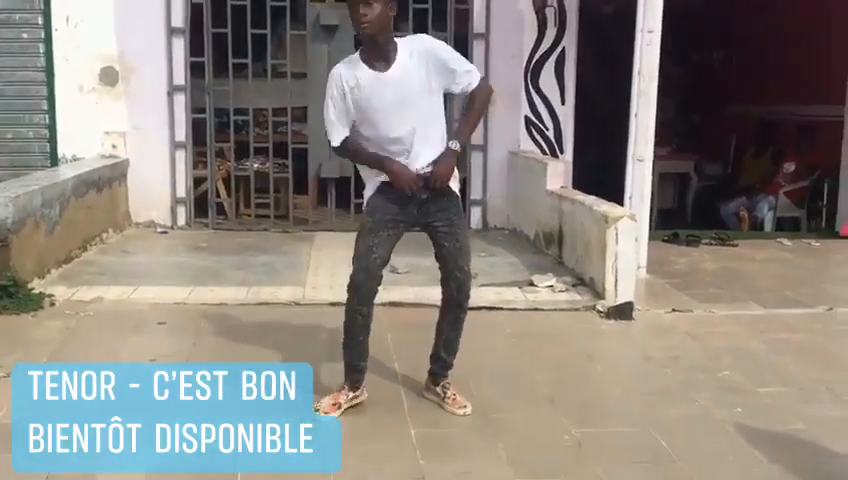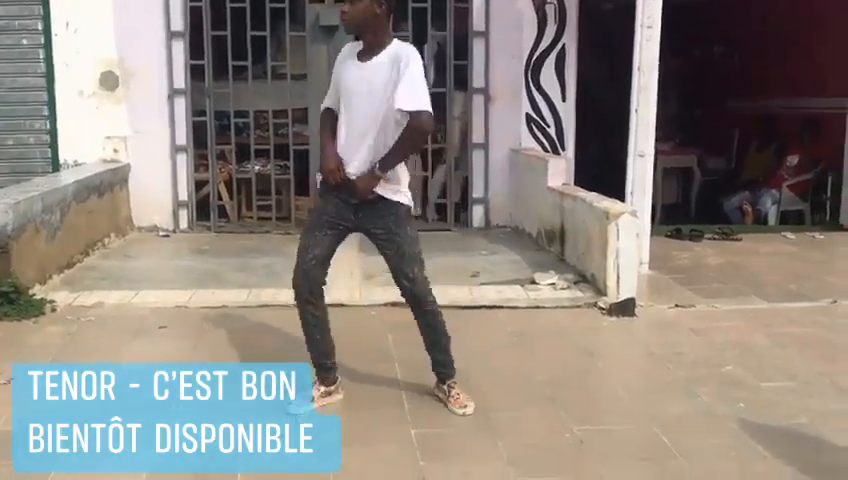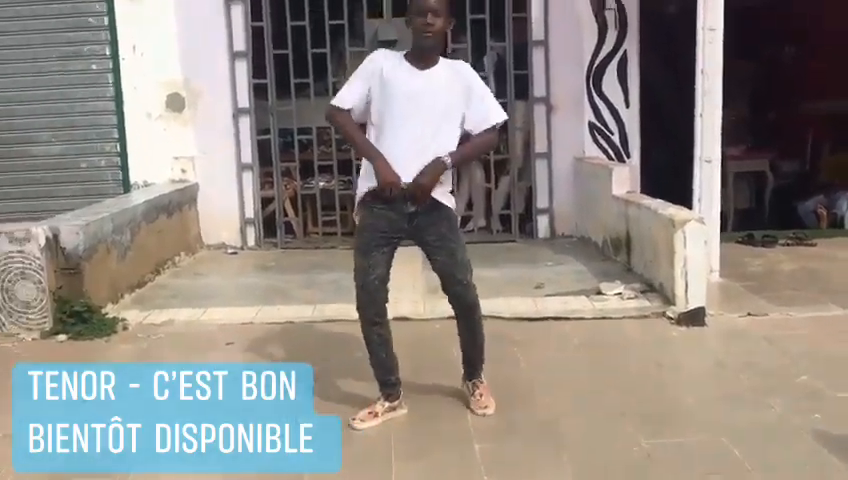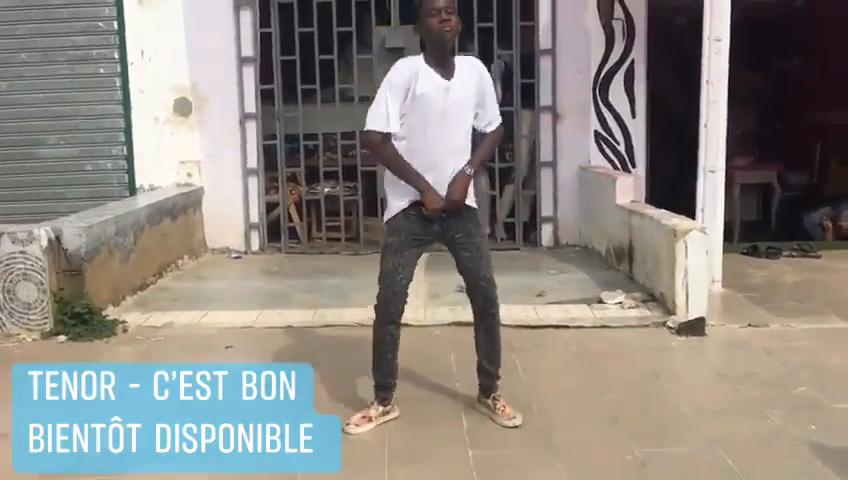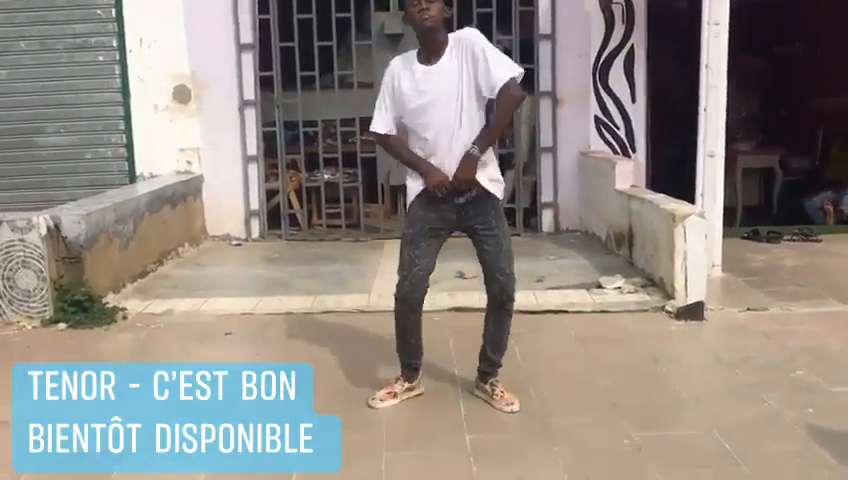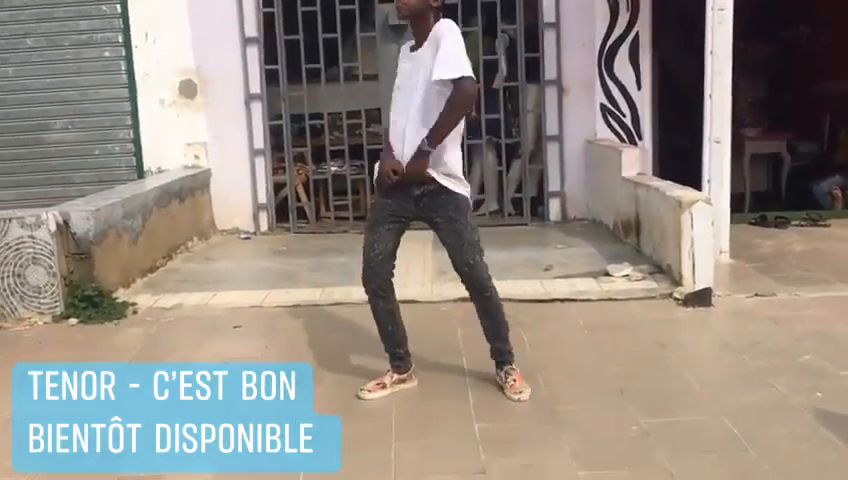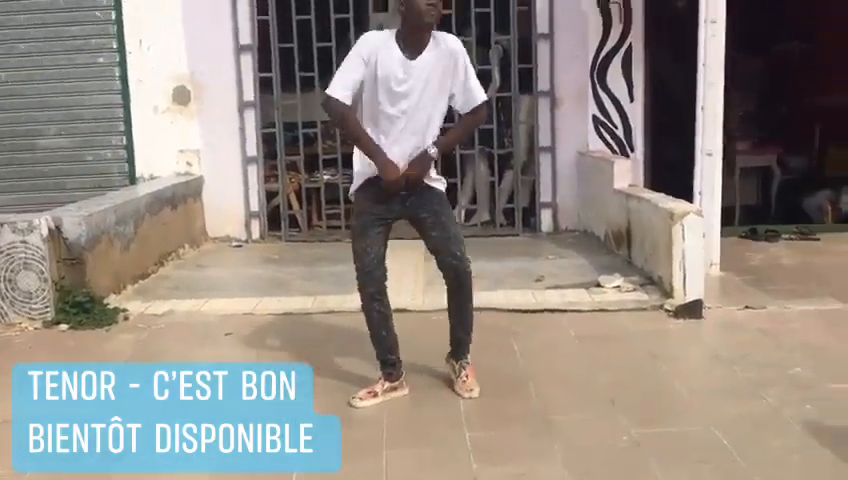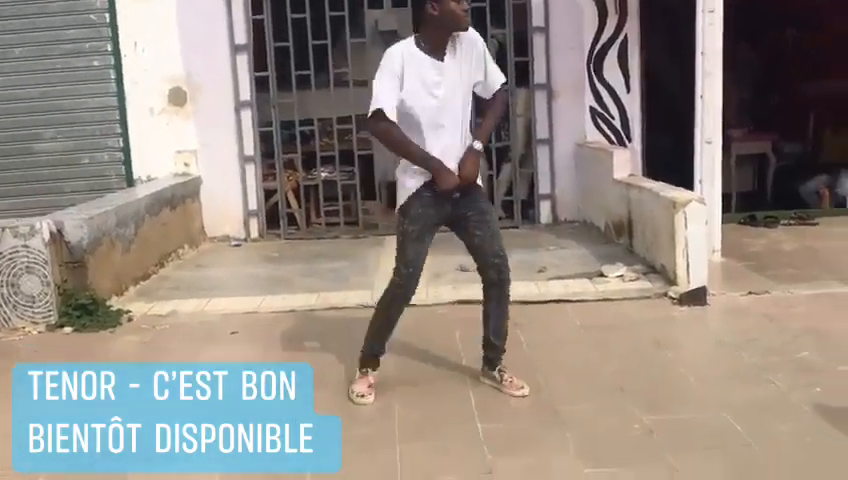
dt=0.4s
person 1, frame 1
left shoulder: (427, 49)
right shoulder: (343, 75)
left elbow: (481, 89)
right elbow: (341, 142)
left wrist: (452, 150)
right wrist: (390, 167)
left hip: (440, 188)
right hip: (388, 190)
left knee: (459, 285)
right knee: (362, 283)
left ankle: (438, 380)
right ankle: (353, 384)
person 1, frame 2
left shoulder: (404, 57)
right shoulder: (345, 56)
left elbow: (420, 125)
left wrist: (375, 172)
right wrist: (328, 150)
left hip: (384, 194)
right hip: (336, 191)
left knee: (417, 289)
right knee: (305, 281)
left ankle: (446, 380)
right ankle: (327, 381)
person 1, frame 3
left shoulder: (460, 74)
right shoulder: (381, 62)
left elbow: (491, 131)
right elbow: (337, 112)
left wrist: (441, 165)
right wrist: (377, 160)
left hip: (433, 202)
right hip: (380, 202)
left knee: (464, 295)
right knee: (369, 299)
left ankle: (474, 378)
right ankle: (390, 396)
person 1, frame 4
left shoulder: (475, 71)
right shoulder: (406, 72)
left elbow: (493, 131)
right elbow: (373, 139)
left wrist: (466, 173)
right wrist: (424, 188)
left hip: (459, 204)
right hip: (409, 207)
left knee: (486, 296)
right knee: (389, 301)
left ankle: (489, 392)
right ankle: (383, 400)
person 1, frame 5
left shoulder: (471, 43)
right shoulder: (398, 69)
left elbow: (512, 91)
right elbow: (384, 133)
left wrist: (474, 153)
right wrist: (426, 169)
left hip: (480, 190)
right hip: (429, 194)
left knee: (503, 287)
right knee: (409, 289)
left ankle: (487, 378)
right ankle: (409, 376)
person 1, frame 6
right shoulder: (405, 52)
left elbow: (466, 92)
left wrist: (424, 151)
right wrist: (388, 155)
left hip: (441, 182)
right hip: (396, 183)
left knee: (475, 275)
right knee: (374, 275)
left ankle: (505, 364)
right ankle: (401, 368)
person 1, frame 7
left shoulder: (449, 48)
right shoulder: (372, 44)
left elbow: (477, 109)
right elbow: (337, 104)
left wrist: (430, 154)
right wrist: (381, 160)
left hip: (424, 181)
right hip: (374, 181)
left knee: (458, 267)
right knee: (370, 281)
left ankle: (460, 358)
right ankle: (392, 376)
person 1, frame 8
left shoulder: (471, 43)
right shoulder: (399, 56)
left elbow: (498, 95)
right elbow: (379, 124)
left wrist: (475, 149)
right wrist: (437, 168)
left hip: (466, 184)
right hip: (420, 187)
left knee: (497, 270)
right knee: (404, 282)
left ankle: (492, 365)
right ankle: (368, 365)
